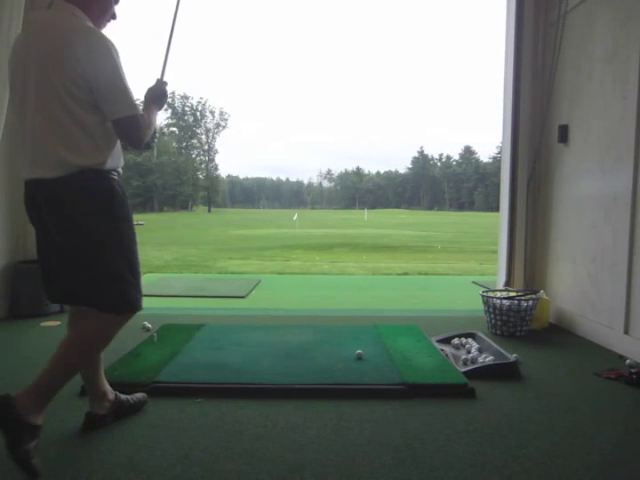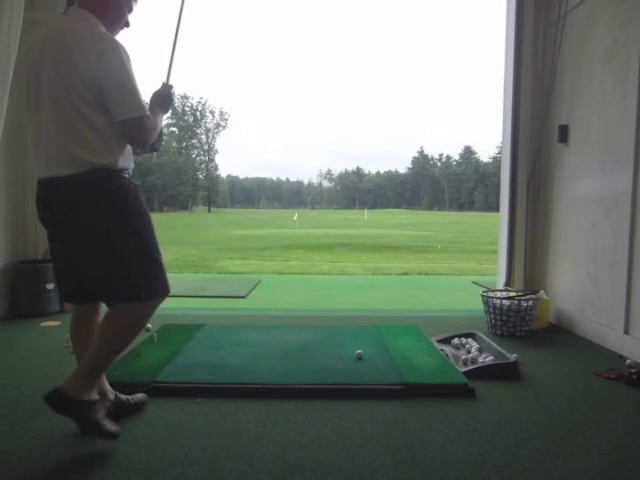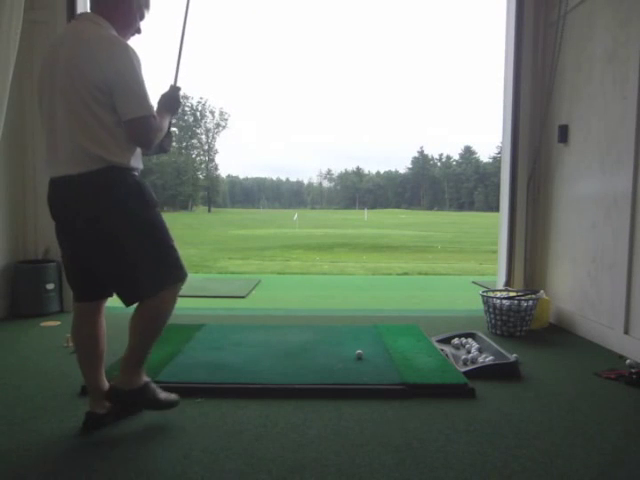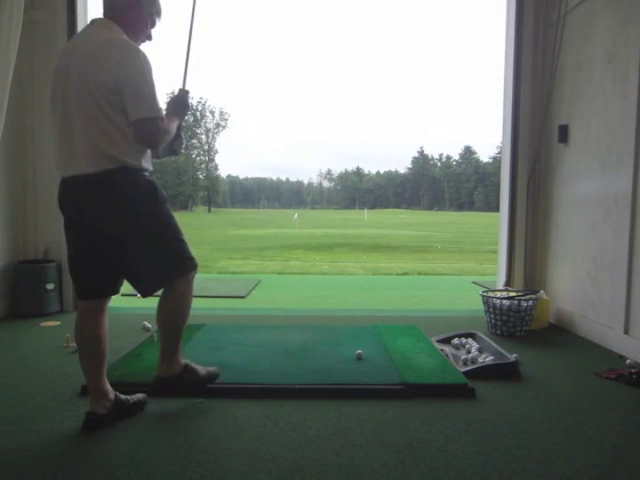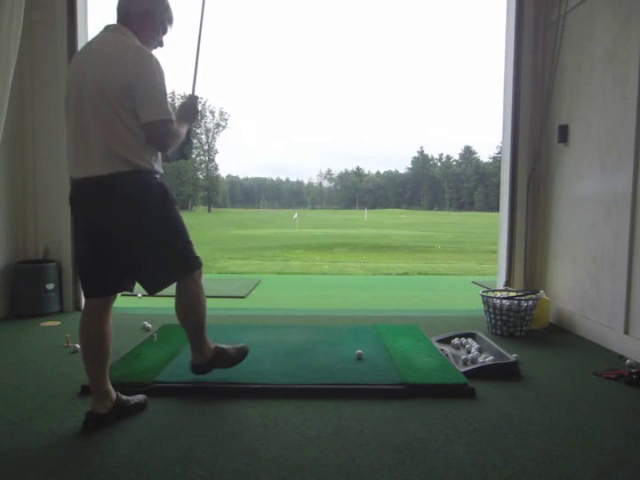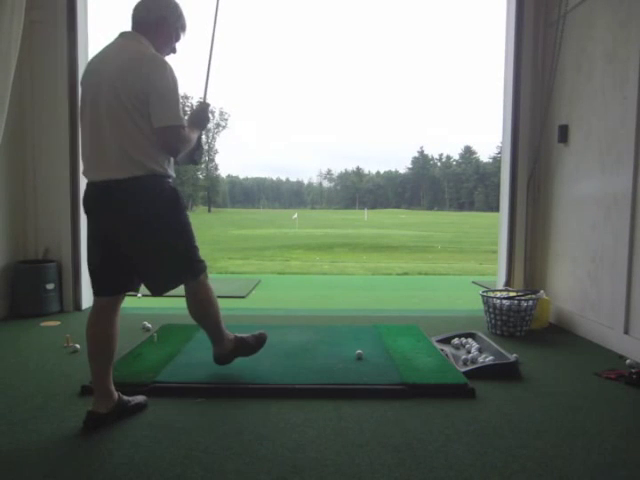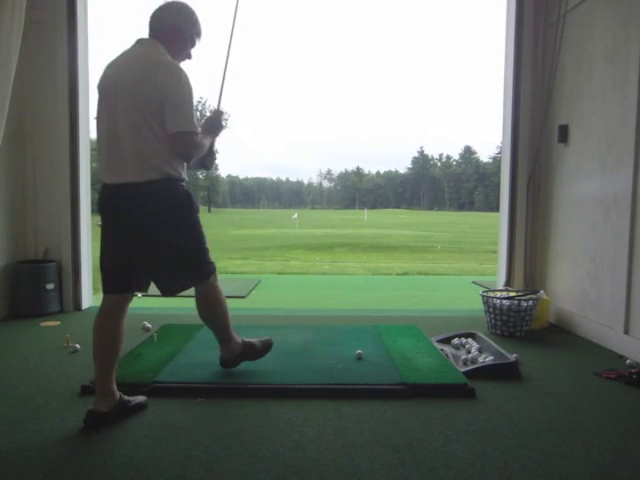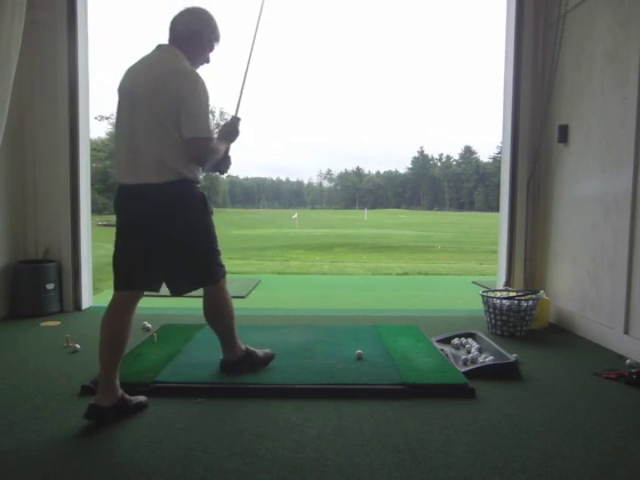
dt=0.1s
person 1, frame 1
right shoulder: (90, 40)
right elbow: (135, 133)
left wrist: (106, 131)
right wrist: (153, 106)
left hip: (41, 187)
right hip: (86, 188)
left knee: (86, 305)
right knee: (114, 306)
left ankle: (101, 399)
person 1, frame 2
left shoulder: (43, 44)
right shoulder: (104, 48)
right elbow: (140, 136)
left wrist: (131, 126)
right wrist: (159, 109)
left hip: (54, 188)
right hip: (98, 187)
left knee: (87, 299)
right knee: (146, 292)
left ankle: (99, 396)
right ankle: (77, 388)
person 1, frame 3
left shoulder: (55, 49)
right shoulder: (114, 50)
right elbow: (146, 136)
left wrist: (150, 123)
right wrist: (166, 111)
left hip: (64, 187)
right hip: (109, 185)
left knee: (89, 297)
right knee: (165, 281)
left ankle: (102, 399)
right ankle: (130, 381)
person 1, frame 4
left shoulder: (67, 53)
right shoulder: (127, 56)
right elbow: (151, 136)
left wrist: (161, 121)
right wrist: (174, 116)
left hip: (75, 187)
right hip: (120, 185)
left knee: (92, 297)
right knee: (178, 271)
left ankle: (100, 399)
right ankle: (170, 365)
person 1, frame 5
left shoulder: (80, 58)
right shoulder: (140, 60)
right elbow: (161, 138)
left wrist: (170, 127)
right wrist: (184, 120)
left hip: (86, 189)
right hip: (132, 187)
left knee: (99, 297)
right knee: (187, 272)
left ankle: (102, 400)
right ankle: (204, 352)
person 1, frame 6
left shoulder: (96, 63)
right shoulder: (155, 67)
right elbow: (173, 142)
left wrist: (182, 133)
right wrist: (195, 127)
left hip: (101, 191)
right hip: (145, 191)
left knee: (107, 297)
right knee: (193, 275)
left ankle: (103, 399)
right ankle: (224, 344)
person 1, frame 7
left shoulder: (112, 69)
right shoulder: (170, 73)
right elbow: (185, 148)
left wrist: (196, 142)
right wrist: (209, 134)
left hip: (115, 193)
right hip: (159, 194)
left knee: (116, 296)
right knee: (203, 278)
left ankle: (104, 398)
right ankle: (231, 346)
person 1, frame 8
left shoulder: (133, 72)
right shoulder: (188, 80)
right elbow: (198, 152)
left wrist: (210, 156)
right wrist: (223, 141)
left hip: (132, 193)
right hip: (174, 196)
left knee: (127, 292)
right knee: (213, 280)
left ankle: (107, 393)
right ankle: (235, 353)
